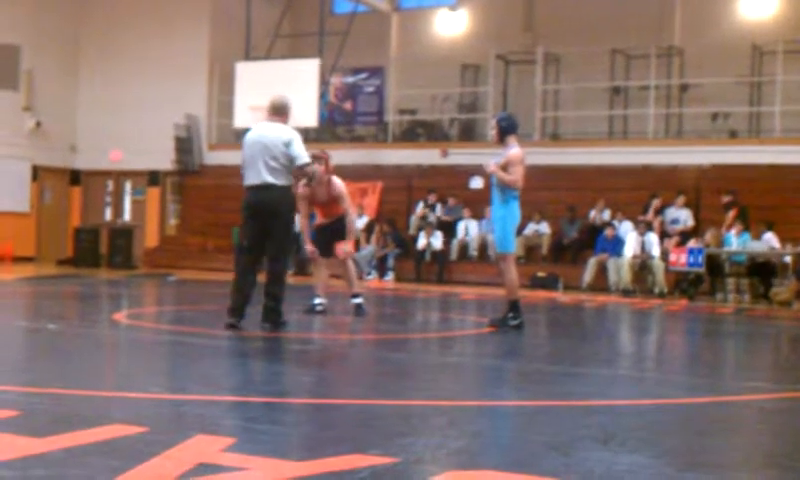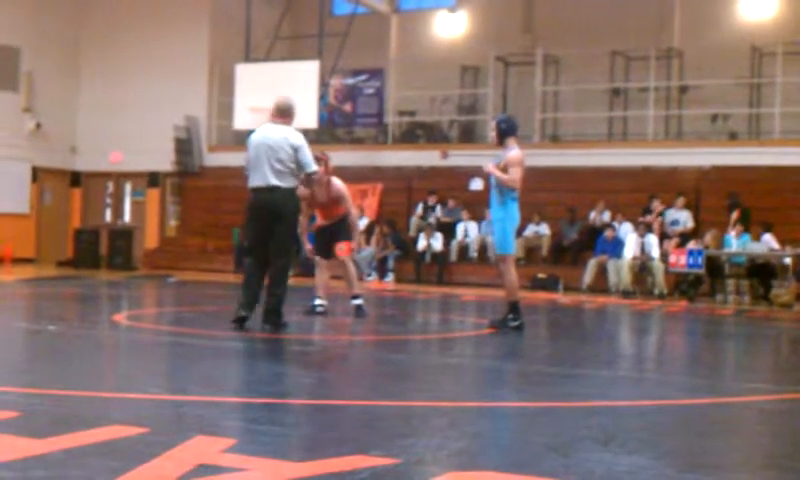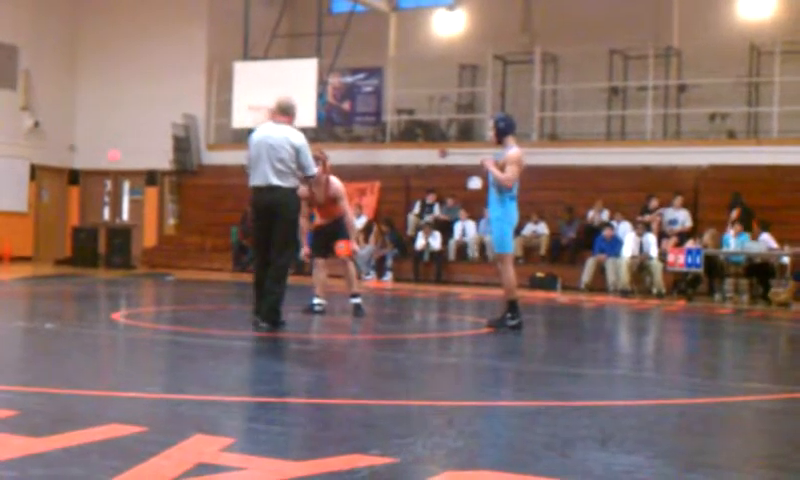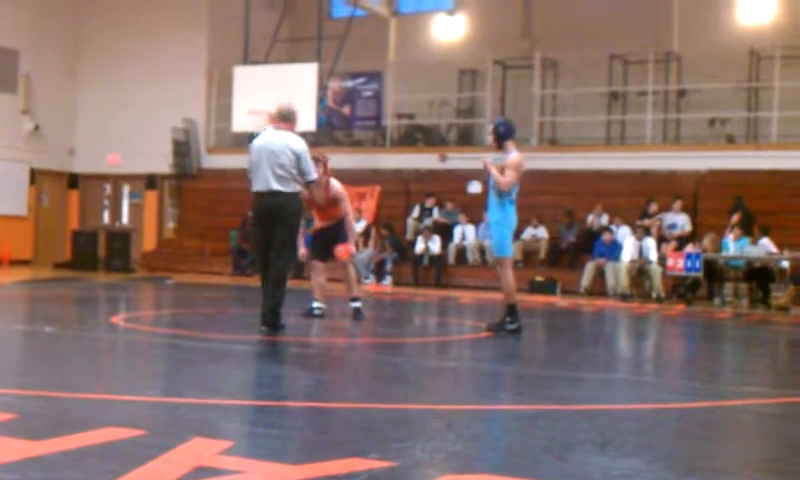
dt=0.2s
person 1, frame 1
left shoulder: (250, 134)
right shoulder: (289, 134)
left elbow: (245, 168)
right elbow: (306, 168)
right wrist: (295, 176)
left hip: (253, 194)
right hip: (279, 196)
left knee: (247, 254)
right knee: (278, 257)
left ankle: (235, 312)
right ankle: (271, 316)
person 1, frame 2
left shoulder: (254, 136)
right shoulder: (294, 137)
left elbow: (249, 170)
right elbow: (312, 173)
right wrist: (298, 179)
left hip: (257, 197)
right hip: (284, 198)
left knee: (254, 255)
right knee: (281, 258)
left ankle: (245, 306)
right ankle: (272, 316)
person 1, frame 3
left shoulder: (255, 135)
right shoulder: (296, 137)
left elbow: (250, 168)
right elbow: (310, 175)
right wrist: (297, 177)
left hip: (259, 195)
right hip: (285, 197)
left knee: (261, 255)
right knee: (281, 257)
left ankle: (260, 310)
right ankle: (270, 315)
person 1, frame 4
left shoulder: (257, 141)
right shoulder: (296, 143)
left elbow: (251, 173)
right elbow: (310, 179)
right wrist: (300, 186)
left hip: (262, 200)
right hip: (287, 202)
left knee: (264, 259)
right knee: (281, 260)
left ankle: (267, 315)
right ankle: (270, 318)
person 2, frame 1
left shoulder: (514, 153)
right shoulder: (508, 152)
left elbow: (517, 183)
left wrist: (495, 172)
right wrist: (495, 172)
left hip: (506, 211)
right hip: (501, 210)
left knee: (507, 261)
right knee: (504, 261)
left ankle: (515, 313)
right ankle: (512, 311)
person 2, frame 2
left shoulder: (514, 154)
right shoulder: (506, 154)
left elbow: (514, 183)
left wrist: (493, 171)
right wrist: (494, 170)
left hip: (506, 213)
right hip: (500, 212)
left knee: (507, 262)
right knee: (503, 263)
left ankle: (515, 314)
right ankle: (512, 313)
person 2, frame 3
left shoulder: (513, 153)
right shoulder: (505, 153)
left elbow: (508, 182)
left wrist: (490, 167)
right wrist: (492, 166)
left hip: (504, 211)
right hip: (498, 211)
left knee: (505, 261)
right knee: (502, 262)
left ankle: (514, 314)
right ankle: (510, 312)
person 2, frame 4
left shoulder: (513, 158)
right shoulder: (506, 157)
left elbow: (505, 186)
left wrist: (491, 168)
right wrist: (492, 169)
left hip: (503, 215)
right hip: (497, 215)
left knee: (504, 265)
right knee: (501, 266)
left ankle: (513, 318)
right ankle: (510, 316)
person 3, frame 1
left shoulder: (337, 185)
right shoulder: (303, 188)
left elbow: (350, 213)
right elbow: (303, 217)
left wrist: (349, 242)
right wrist: (307, 243)
left hip: (341, 221)
right hip: (323, 223)
left knee: (344, 256)
right knee: (318, 259)
left ankle: (357, 299)
right ankle: (320, 301)
person 3, frame 2
left shoulder: (337, 186)
right shoulder: (304, 190)
left elbow: (352, 212)
right elbow: (303, 216)
left wrist: (355, 239)
right wrist: (305, 242)
left hip: (342, 222)
right hip: (323, 224)
left knee: (345, 258)
right knee: (320, 262)
left ankle: (357, 301)
right ankle: (320, 302)
person 3, frame 3
left shoulder: (335, 185)
right shoulder: (303, 190)
left elbow: (347, 213)
right elbow: (303, 218)
left wrist: (353, 241)
right wrist: (304, 245)
left hip: (340, 222)
right hip: (321, 224)
left knee: (346, 256)
right knee: (318, 261)
left ankle: (356, 300)
right ankle: (319, 301)
person 3, frame 4
left shoulder: (335, 187)
left elbow: (349, 214)
left wrist: (351, 242)
right wrist: (301, 245)
left hip: (339, 225)
right hip: (321, 227)
left knee: (346, 260)
right knee: (316, 264)
left ankle: (356, 304)
right ankle: (318, 305)
